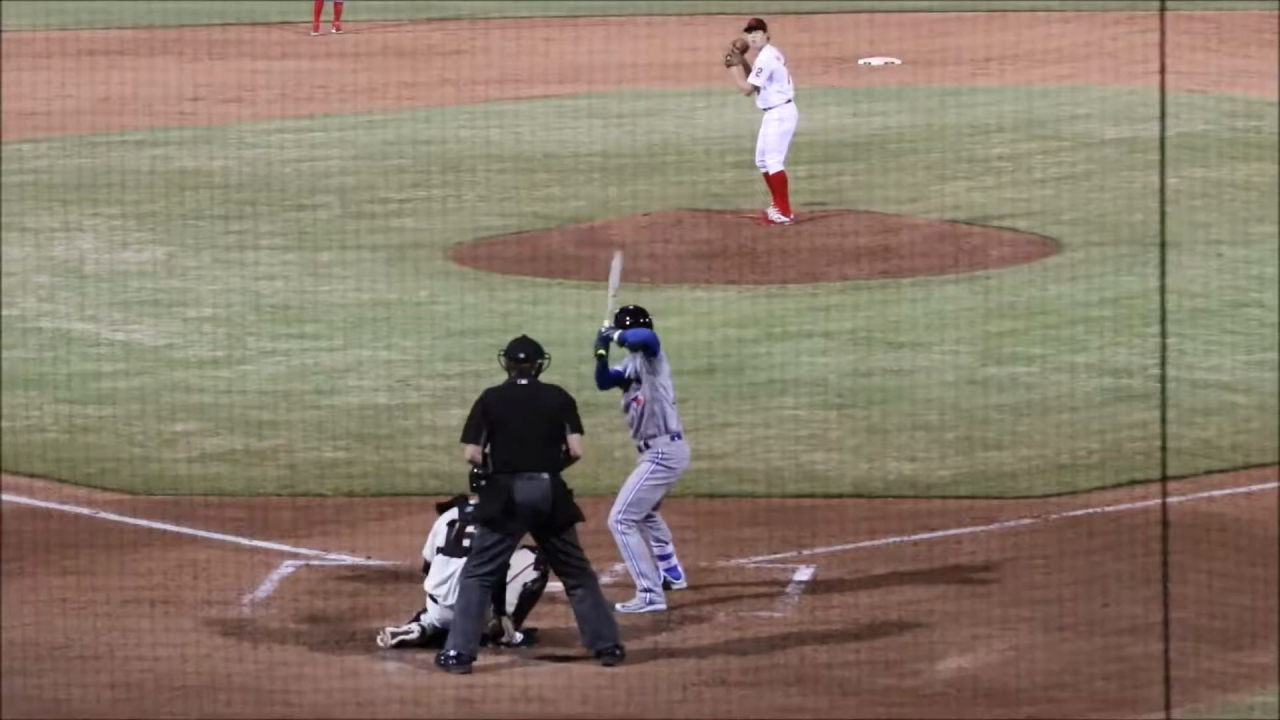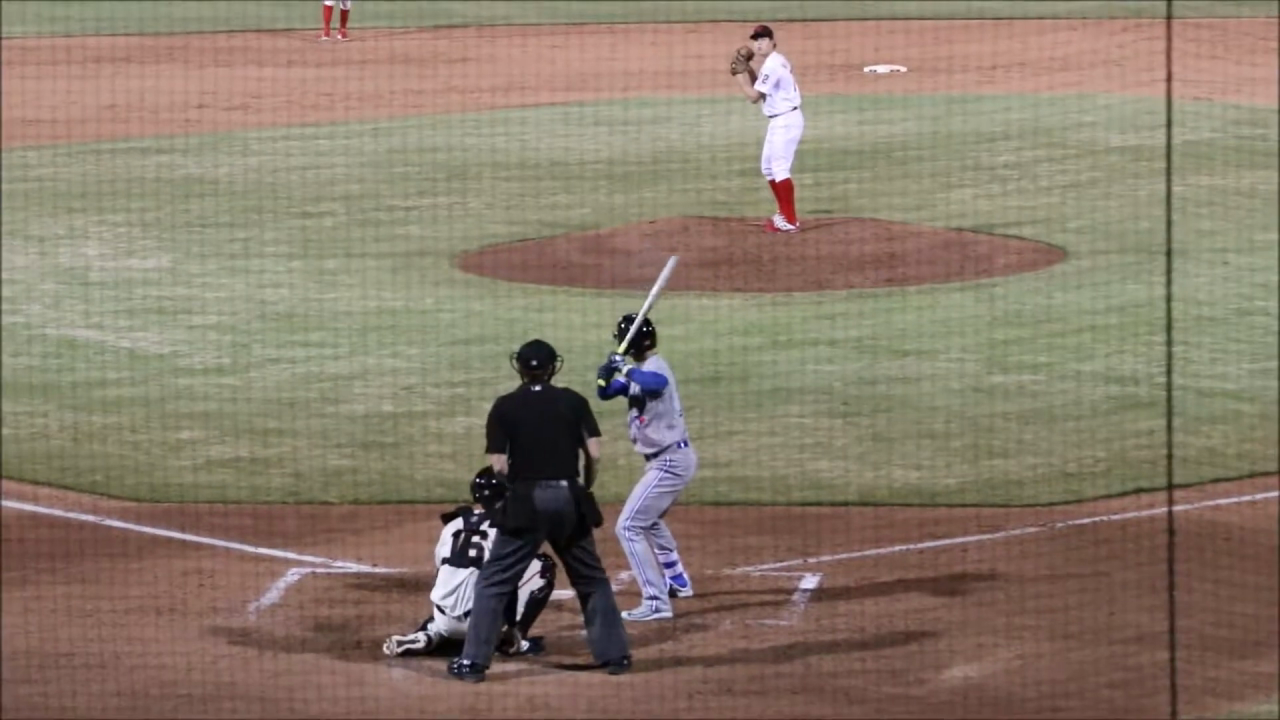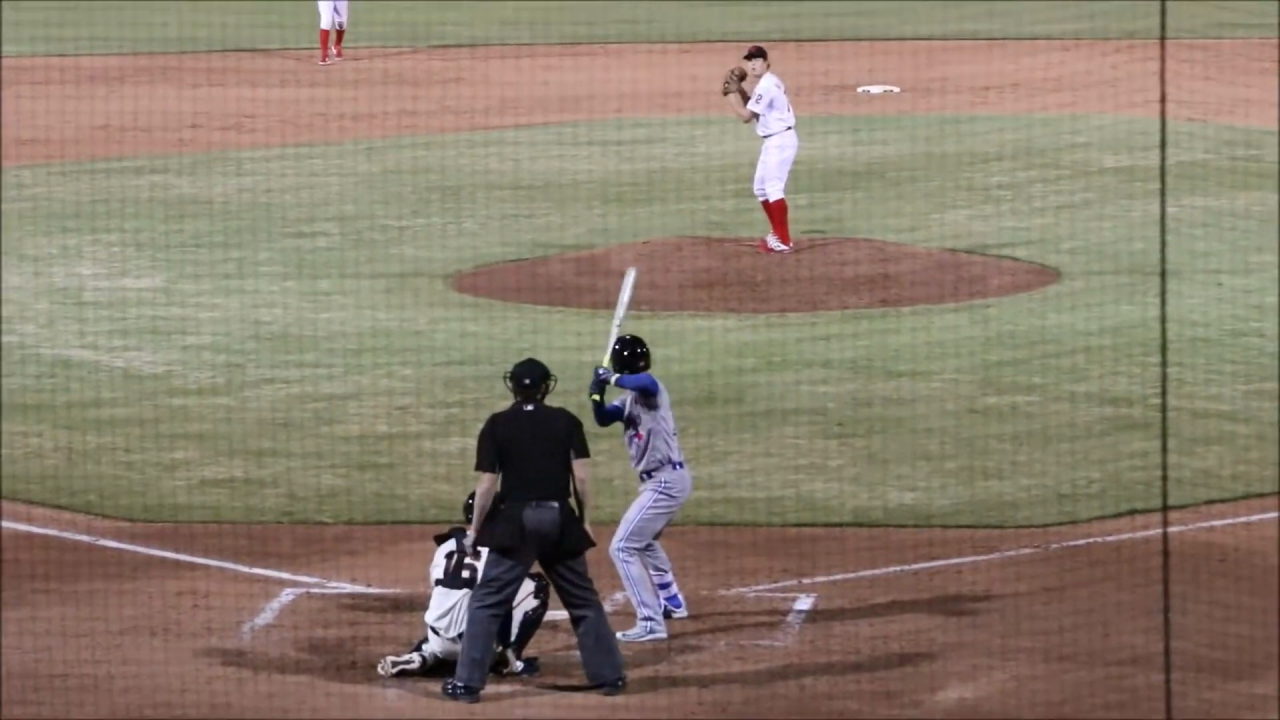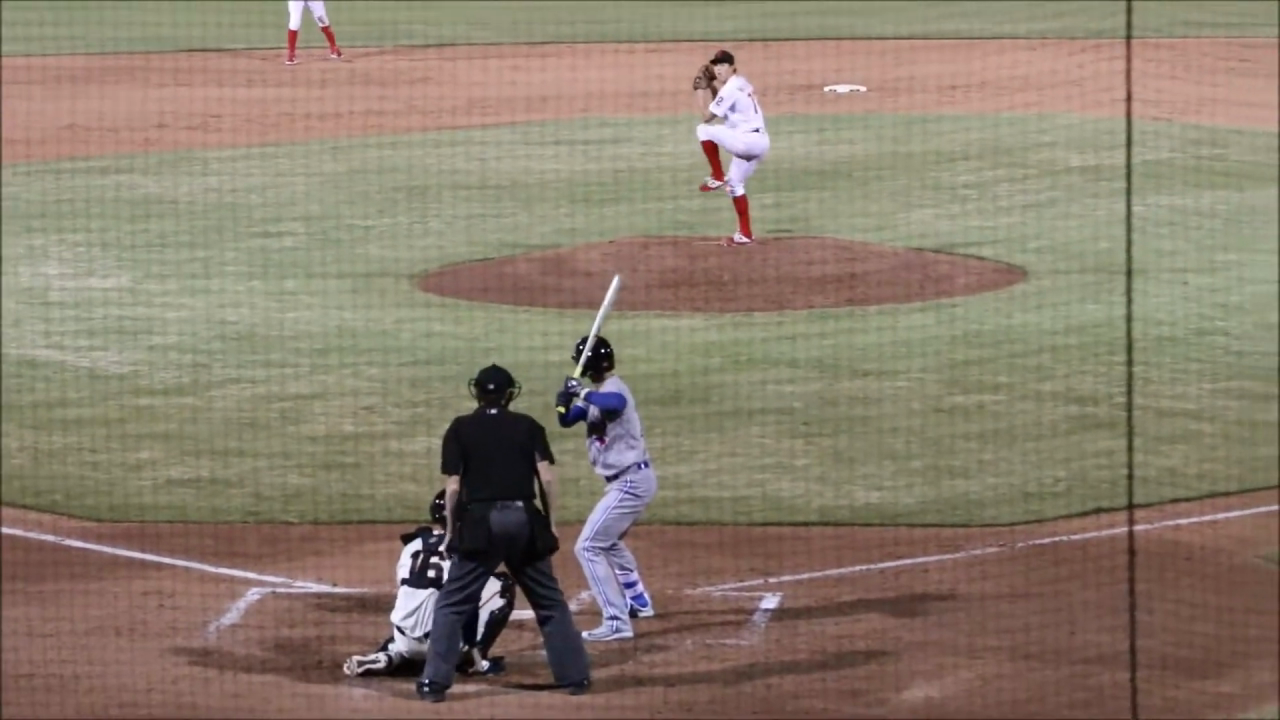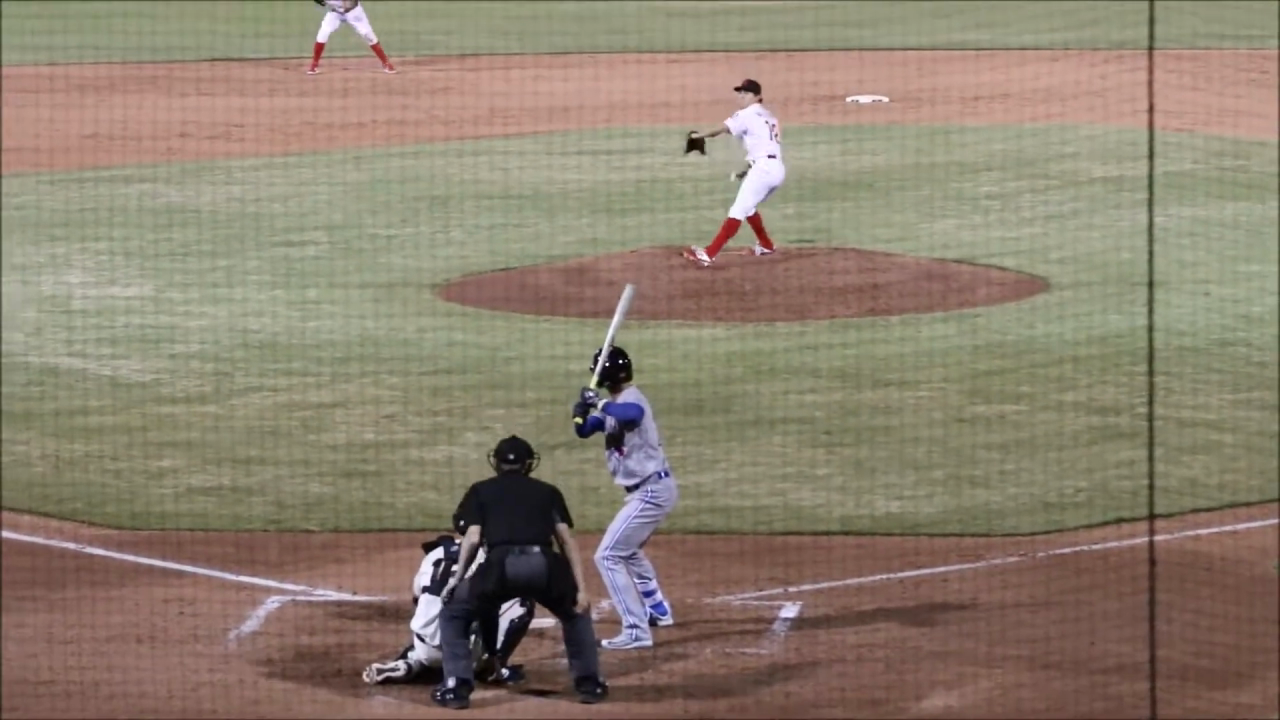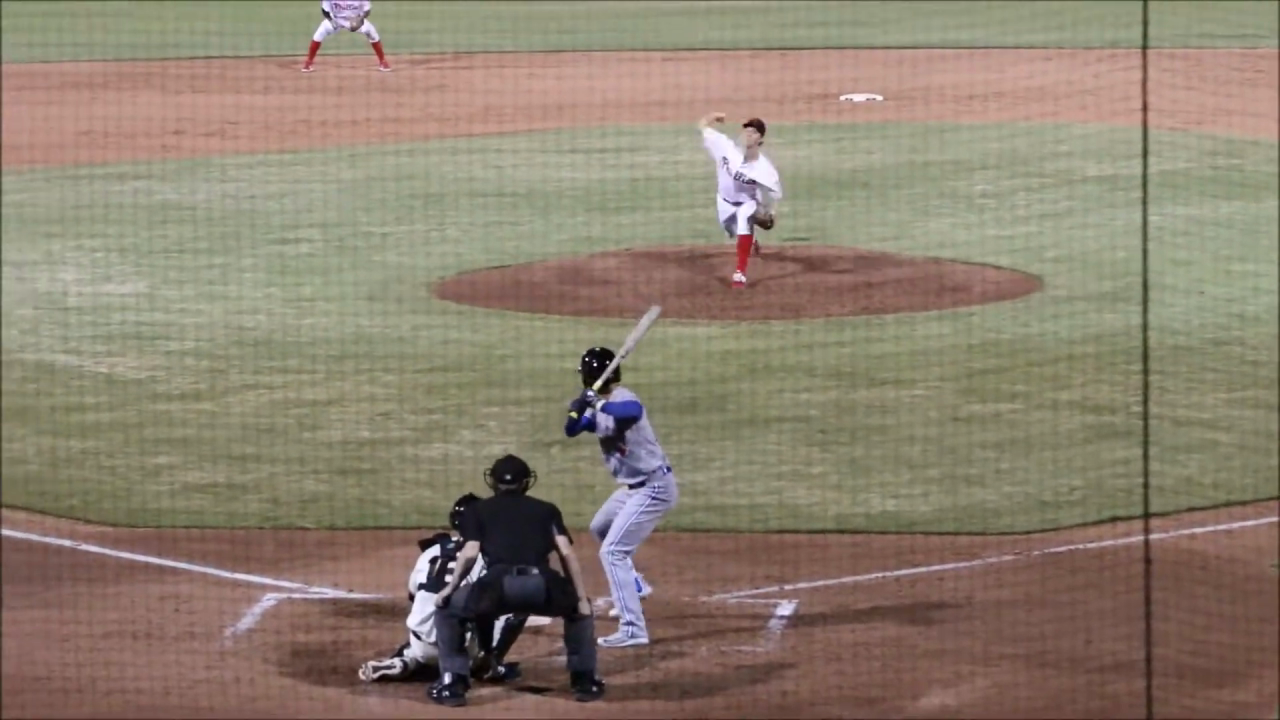
dt=0.4s
person 1, frame 1
left shoulder: (490, 398)
right shoulder: (559, 397)
left elbow: (471, 455)
right elbow: (576, 451)
left hip: (505, 495)
right hip: (549, 493)
left knee: (477, 574)
right knee: (578, 573)
left ankle: (459, 653)
right ankle: (608, 646)
person 1, frame 2
left shoulder: (504, 406)
right shoulder: (574, 401)
left elbow: (499, 466)
right elbow: (594, 454)
right wrist: (583, 488)
left hip: (525, 502)
right hip: (568, 499)
left knee: (493, 582)
right knee: (592, 580)
left ankle: (473, 661)
right ankle: (615, 655)
person 1, frame 3
left shoulder: (497, 424)
right shoulder: (566, 421)
left elbow: (487, 484)
right elbow: (580, 476)
left wrist: (475, 529)
right wrist: (584, 519)
left hip: (516, 520)
right hip: (559, 519)
left knee: (487, 603)
right knee: (584, 601)
left ankle: (467, 682)
right ankle: (609, 676)
person 1, frame 4
left shoulder: (460, 428)
right shoulder: (528, 426)
left elbow: (453, 486)
right elbow: (546, 479)
left wrist: (451, 531)
right wrist: (549, 522)
left hip: (481, 522)
right hip: (524, 520)
left knee: (453, 603)
right knee: (550, 602)
left ankle: (435, 680)
right ankle: (575, 677)
person 1, frame 5
left shoulder: (481, 490)
right shoulder: (548, 491)
left elbow: (473, 538)
right elbow: (565, 540)
left wrist: (457, 578)
right wrist: (580, 589)
left hip: (501, 565)
right hip: (543, 565)
left knee: (453, 613)
right knee: (575, 611)
left ankle: (456, 687)
right ankle: (589, 683)
person 1, frame 6
left shoulder: (479, 510)
right shoulder: (546, 509)
left elbow: (470, 554)
right elbow: (566, 553)
left wrist: (451, 588)
right wrist: (582, 599)
left hip: (499, 585)
right hip: (541, 586)
left knee: (448, 609)
right knee: (578, 609)
left ankle: (452, 683)
right ankle: (585, 680)
person 2, frame 1
left shoulder: (650, 353)
right shoulder: (633, 361)
left elbow: (648, 336)
right elbow: (604, 383)
left wrist: (616, 335)
right wrist: (602, 353)
left hip: (662, 452)
right hip: (664, 450)
left knee: (621, 519)
right knee: (645, 513)
left ankle: (650, 595)
right ankle: (671, 573)
person 2, frame 2
left shoulder: (655, 367)
right shoulder: (640, 369)
left elbow: (657, 385)
right elbow: (605, 394)
left wrist: (625, 367)
right wrist: (606, 374)
left hip: (670, 460)
right hip: (671, 458)
left knee: (628, 527)
right knee: (649, 521)
left ankle: (656, 602)
right ankle: (677, 581)
person 2, frame 3
left shoulder: (648, 388)
right shoulder: (631, 395)
left elbow: (647, 381)
right elbow: (603, 419)
left wrist: (613, 378)
right wrist: (597, 394)
left hip: (665, 481)
right hip: (665, 479)
left knee: (623, 547)
right knee: (644, 541)
left ankle: (651, 623)
right ankle: (672, 602)
person 2, frame 4
left shoulder: (614, 389)
right shoulder: (596, 392)
left elbow: (615, 404)
right elbow: (567, 421)
left wrist: (582, 391)
right wrist: (564, 402)
left hip: (630, 481)
right hip: (631, 480)
left knee: (588, 547)
right knee: (608, 541)
left ankle: (617, 622)
right ankle: (638, 601)
person 2, frame 5
left shoulder: (631, 399)
right shoulder: (615, 403)
left elbow: (632, 415)
right elbow: (584, 431)
left wrist: (598, 402)
right wrist: (582, 412)
left hip: (651, 491)
right hip: (651, 489)
left knee: (608, 556)
right knee: (628, 550)
left ankle: (636, 631)
right ankle: (657, 610)
person 2, frame 6
left shoulder: (622, 399)
right shoulder: (601, 402)
left elbow: (633, 412)
right elbow: (572, 430)
left wrist: (598, 403)
right wrist: (577, 409)
left hip: (654, 486)
right hip: (637, 486)
left knee: (612, 551)
right knee: (600, 528)
left ankle: (633, 629)
right ankle: (632, 587)
person 3, frame 1
left shoulder: (765, 58)
right shoulder: (769, 54)
left elbow: (747, 89)
right elbow: (754, 80)
left wrist: (733, 67)
right wrist: (740, 61)
left hip: (780, 114)
right hip: (774, 114)
left knee: (773, 161)
right knee: (763, 160)
left ankle: (785, 213)
right ankle: (778, 206)
person 3, frame 2
left shoulder: (772, 65)
right shoulder: (775, 61)
left elbow: (753, 96)
right elbow: (760, 88)
left wrist: (739, 74)
right wrist: (746, 69)
left hip: (786, 121)
right hip: (779, 121)
left knee: (779, 169)
right knee: (768, 167)
left ankle: (790, 220)
right ankle: (784, 213)
person 3, frame 3
left shoulder: (766, 85)
right shoulder: (767, 82)
left elbow: (746, 116)
right elbow: (753, 108)
left wrist: (730, 95)
right wrist: (738, 89)
left hip: (780, 141)
right hip: (773, 141)
left knee: (774, 189)
right knee: (761, 188)
left ankle: (784, 241)
right ankle: (777, 234)
person 3, frame 4
left shoulder: (730, 89)
right shoulder: (740, 83)
left elbow: (707, 117)
right elbow: (721, 106)
left wrist: (700, 92)
right wrist: (710, 87)
left hip: (748, 139)
right hip: (759, 141)
left knee: (703, 129)
right knee: (735, 184)
left ankle: (717, 177)
right ankle: (745, 234)
person 3, frame 5
left shoulder: (747, 114)
right shoulder: (769, 117)
left elbow: (722, 129)
left wrist: (700, 135)
right wrist: (748, 172)
left hip: (764, 169)
right hip: (776, 170)
left knee: (739, 210)
right knee: (746, 206)
left ankle: (708, 254)
right ankle: (766, 245)
person 3, frame 6
left shoulder: (766, 170)
right shoulder: (728, 147)
left elbow: (775, 194)
right elbow: (703, 125)
left wrist: (770, 213)
right wrist: (716, 116)
left hip: (748, 202)
right hip: (726, 201)
left knee: (743, 225)
right knee: (734, 233)
left ankle: (740, 273)
right ankle: (749, 242)
person 4, frame 1
left shoulder: (447, 516)
left elbow: (428, 567)
right wrist: (502, 616)
left hip: (440, 612)
right knee: (535, 559)
left ankle: (423, 627)
right ankle: (506, 632)
person 4, frame 2
left shoulder: (452, 526)
right wrist: (513, 628)
left hip: (445, 620)
right knee: (543, 566)
left ankle: (429, 635)
right ankle: (513, 639)
person 4, frame 3
left shoulder: (445, 546)
right wrist: (507, 649)
left hip: (439, 641)
right knee: (537, 587)
left ankle: (424, 655)
right ankle: (508, 660)
person 4, frame 4
left shoulder: (412, 546)
right wrist: (473, 650)
left hip: (405, 641)
right knee: (502, 587)
left ankle: (388, 656)
right ankle: (473, 659)
person 4, frame 5
left shoulder: (434, 554)
right shoulder: (484, 557)
left elbow: (417, 598)
right elbow: (488, 611)
right wrist: (492, 657)
left hip: (425, 649)
right knee: (522, 599)
left ankle: (408, 665)
right ankle: (494, 668)
person 4, frame 6
left shoulder: (430, 551)
left elbow: (413, 596)
right wrist: (488, 655)
left hip: (422, 647)
left ankle: (401, 663)
right ankle: (488, 665)
